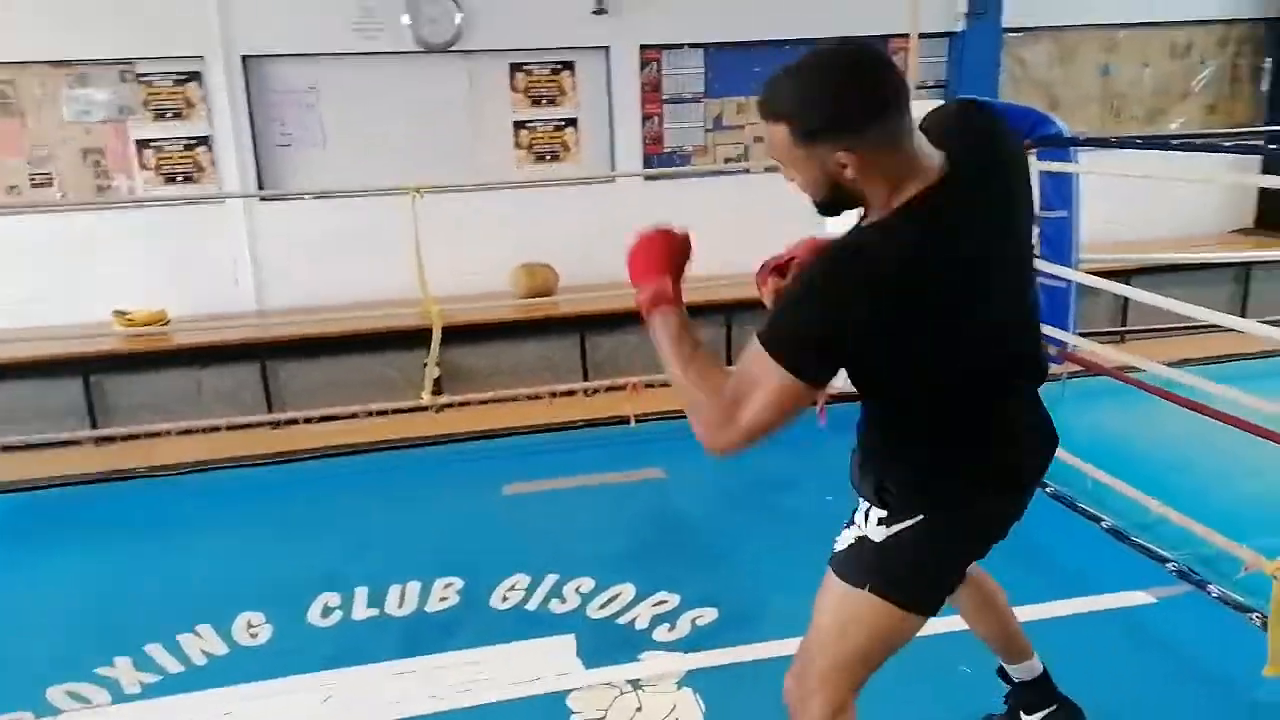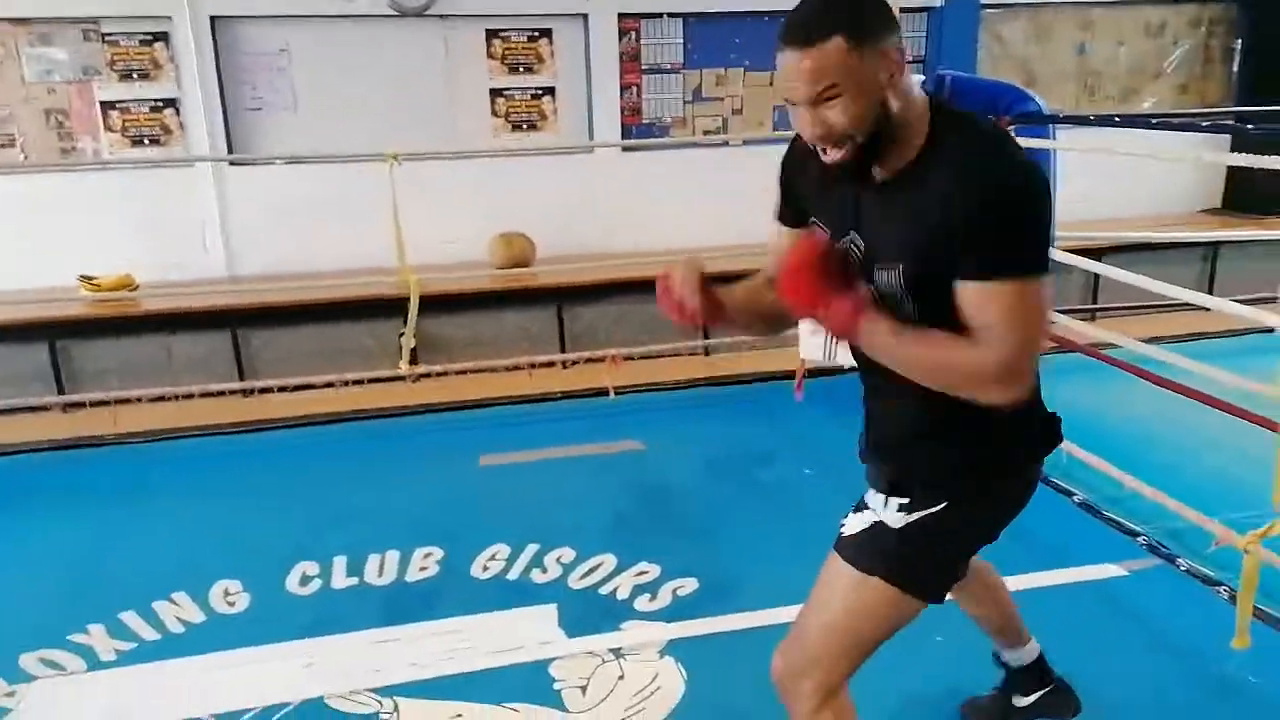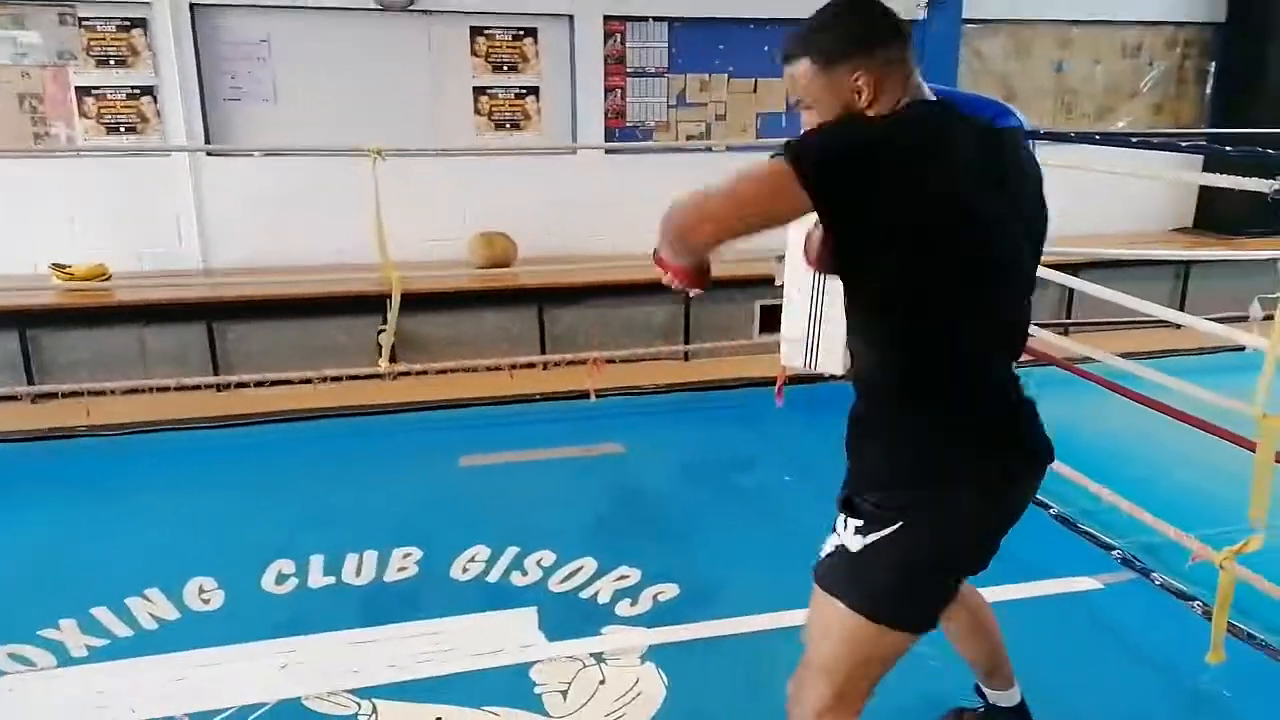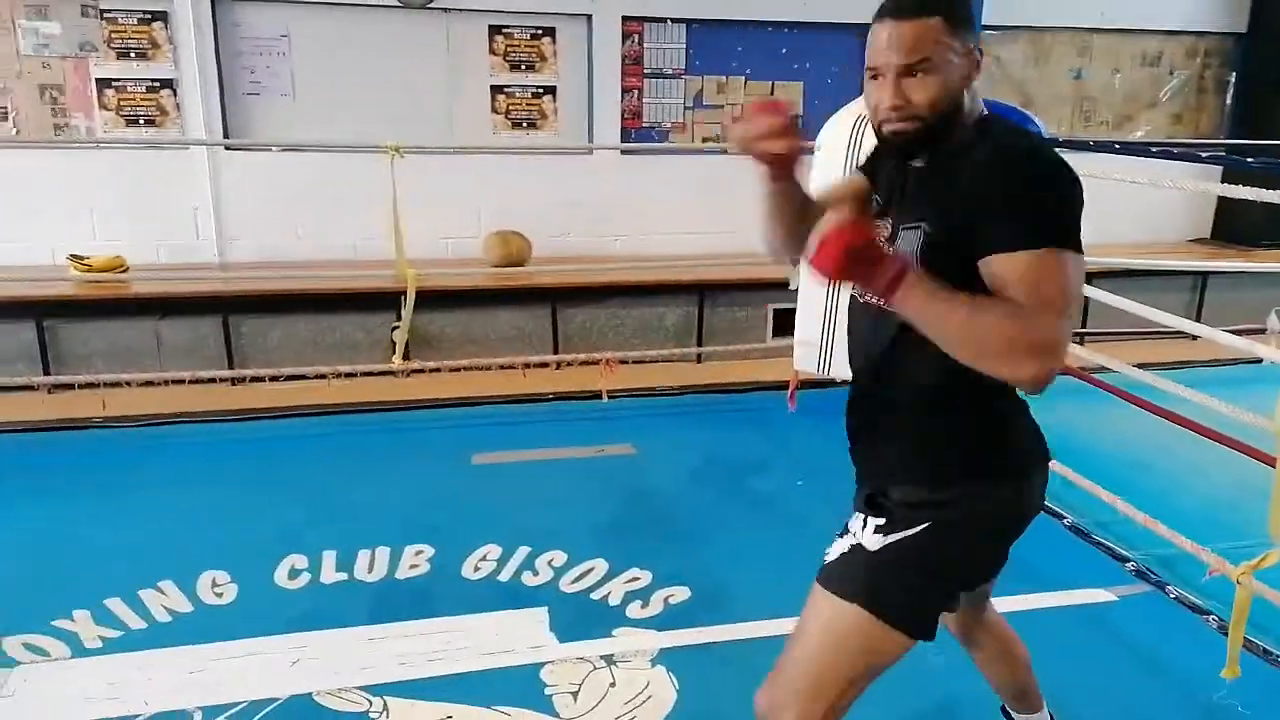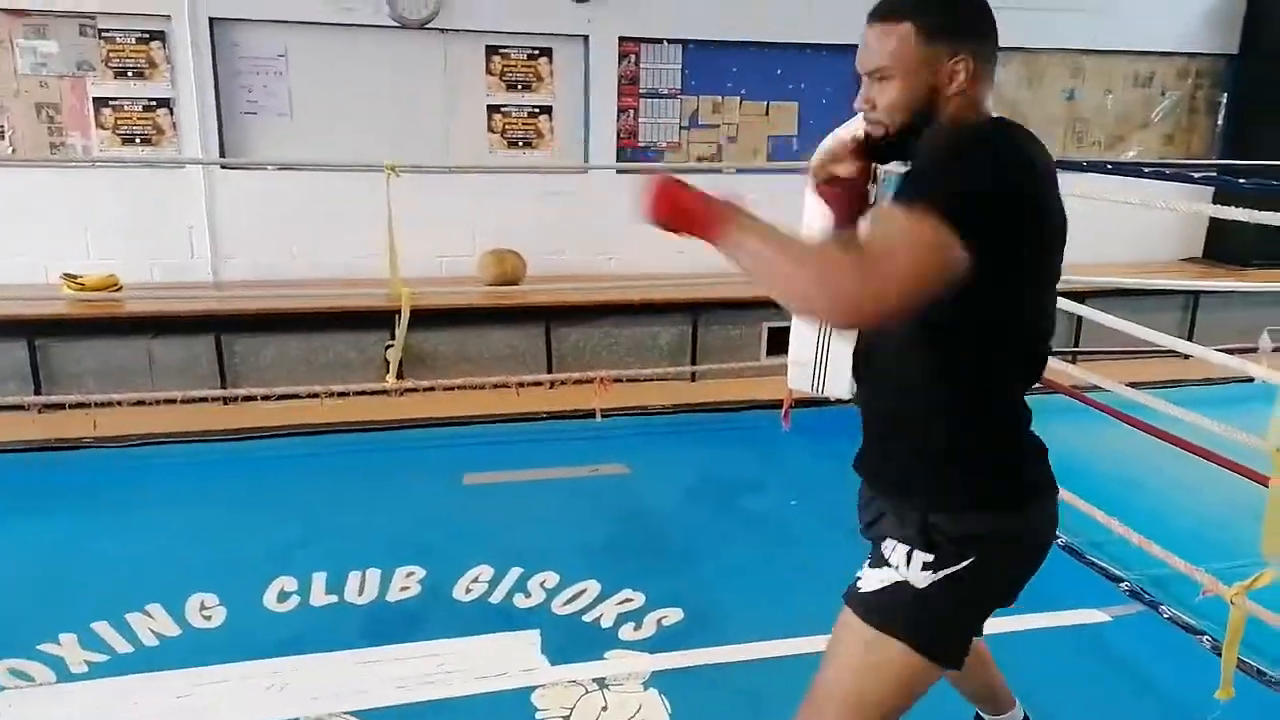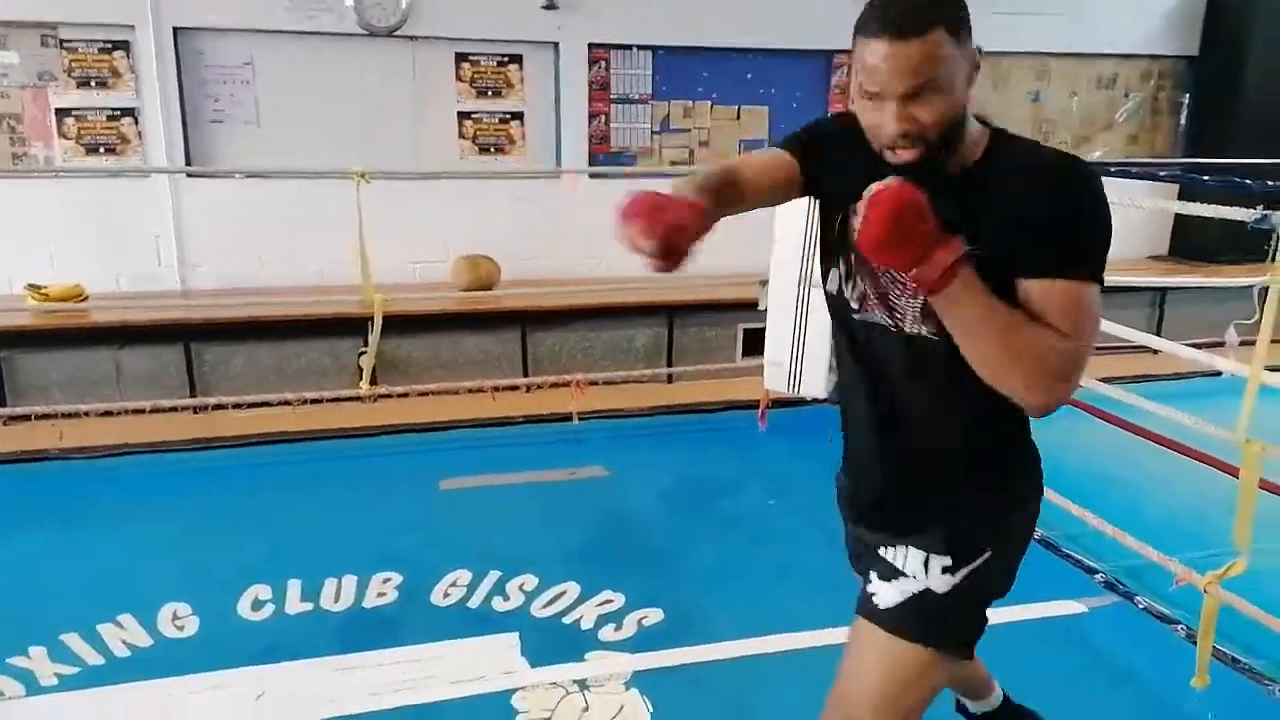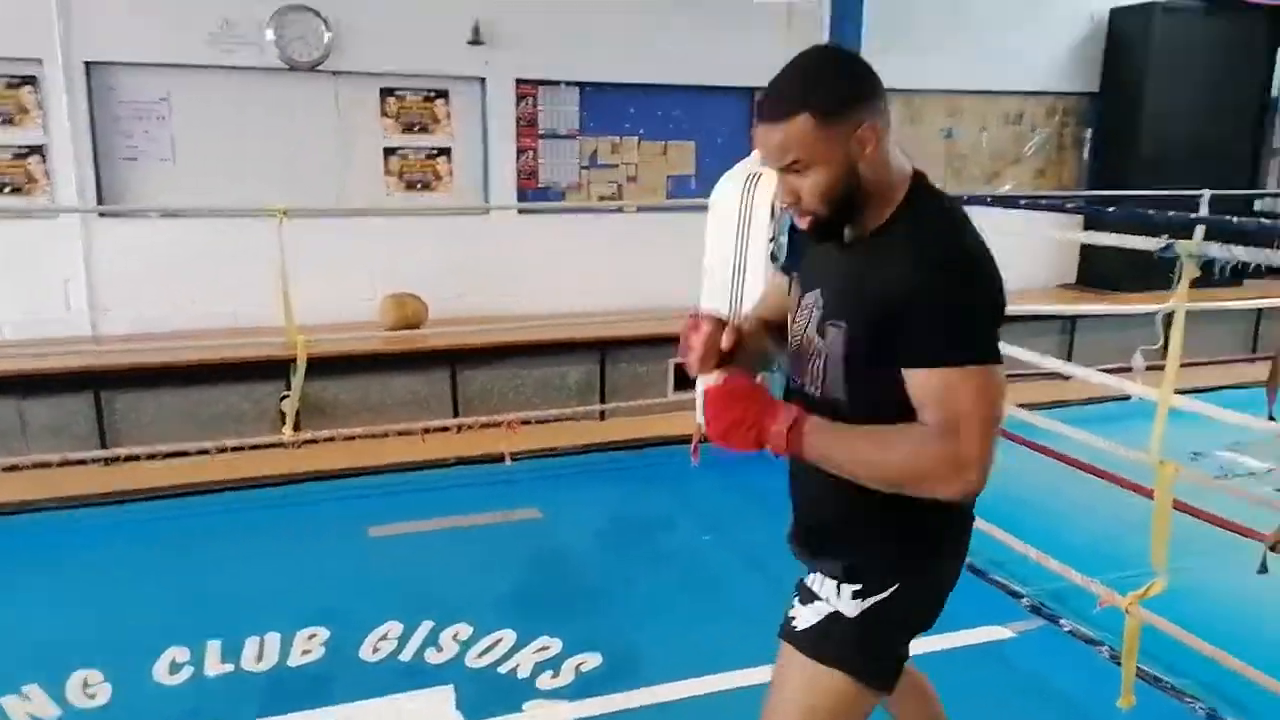
dt=0.2s
person 1, frame 1
left shoulder: (858, 277)
right shoulder: (968, 131)
left elbow: (726, 429)
left wrist: (657, 293)
left hip: (939, 490)
right knee: (942, 573)
person 1, frame 2
left shoulder: (987, 180)
right shoulder: (822, 166)
left elbow: (1005, 375)
right elbow: (789, 296)
left wrist: (846, 311)
right wrist: (713, 303)
left hip: (961, 456)
right hip: (925, 441)
right knee: (947, 560)
person 1, frame 3
left shoulder: (864, 148)
right shoulder: (1004, 148)
left elbow: (694, 221)
left wrist: (680, 256)
left hip: (925, 476)
right hip: (996, 450)
right knee: (941, 584)
person 1, frame 4
left shoulder: (1024, 171)
right shoulder: (901, 153)
left elbow: (1030, 352)
right elbow: (799, 242)
left wrist: (877, 272)
right wrist: (779, 168)
left hip: (945, 487)
right hip: (974, 470)
right knee: (961, 603)
person 1, frame 5
left shoulder: (985, 163)
right shoulder: (939, 153)
left elbow: (844, 296)
left wrist: (710, 216)
right wrist: (850, 203)
left hip: (969, 516)
right hip: (925, 493)
right knee: (943, 643)
person 1, frame 6
left shoulder: (1052, 190)
right shoulder: (843, 148)
left elbow: (1047, 381)
right elbow: (734, 179)
left wrist: (937, 264)
right wrist: (673, 212)
left hip: (964, 511)
right hip: (874, 486)
right knee: (918, 639)
person 1, frame 7
left shoulder: (940, 265)
right shoulder: (823, 219)
left elbow: (957, 466)
right elbow: (777, 321)
left wrist: (783, 428)
right wrist: (730, 341)
left hip: (890, 554)
right hip: (846, 534)
